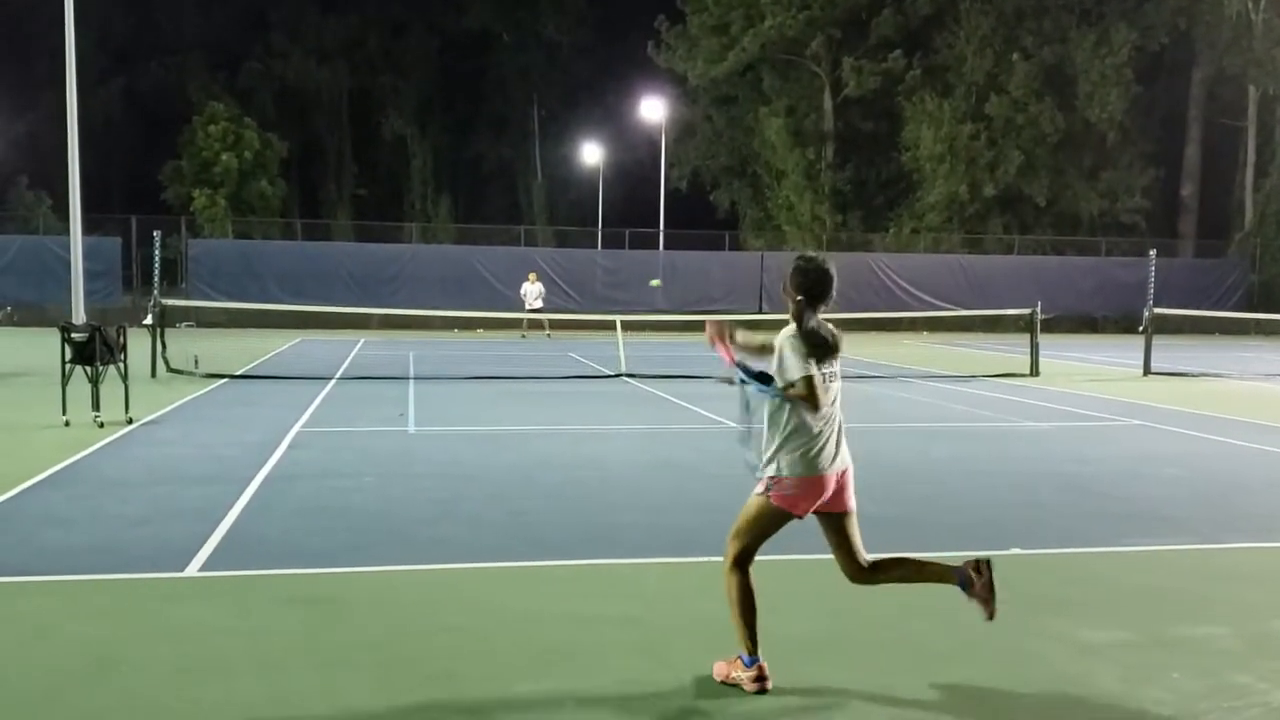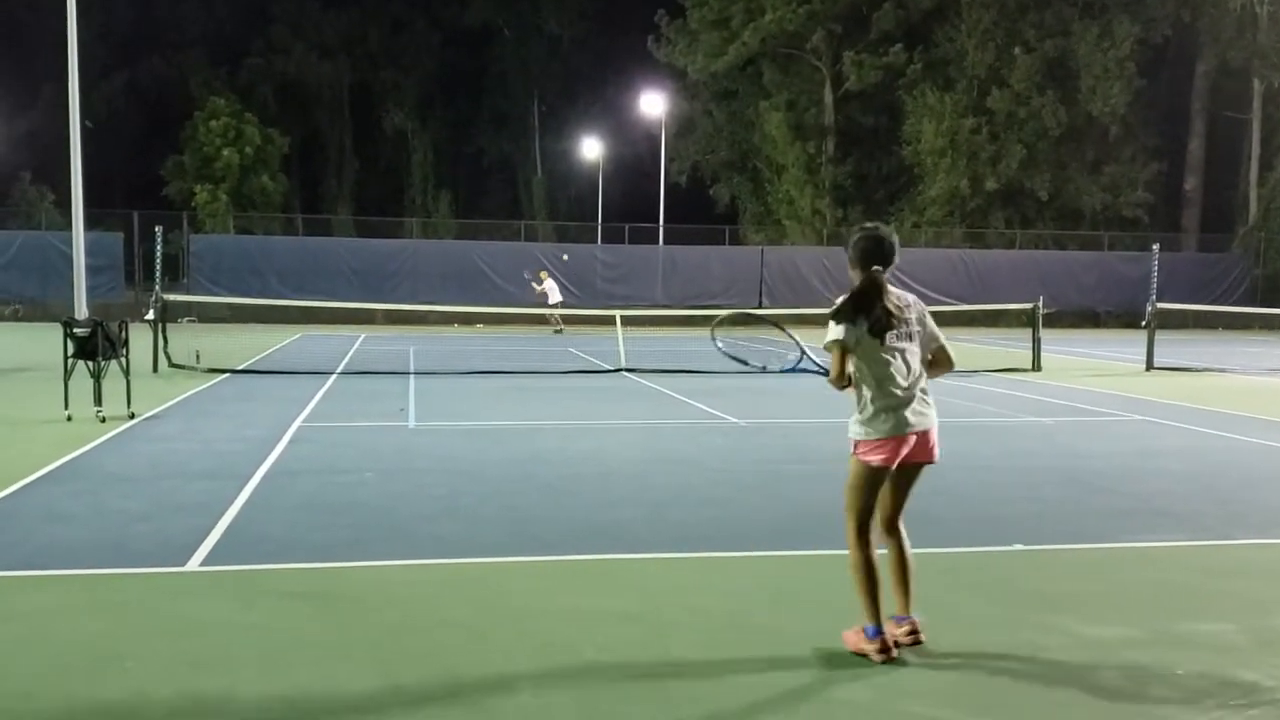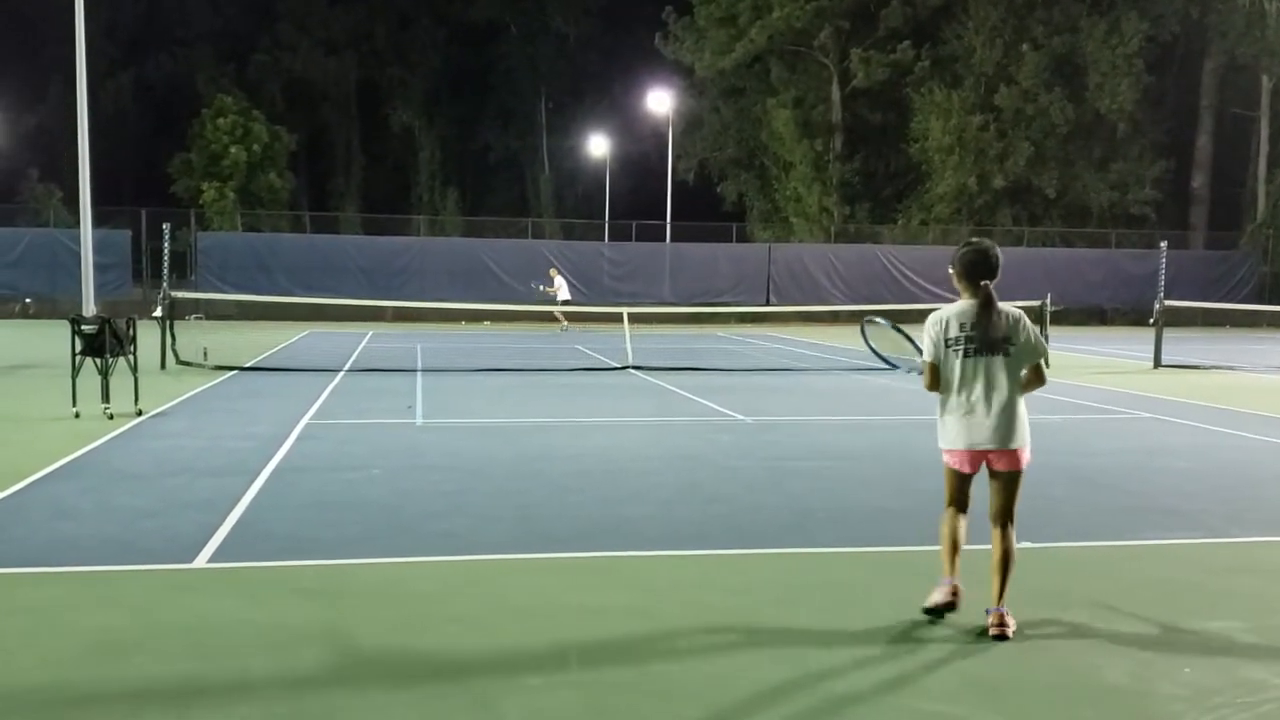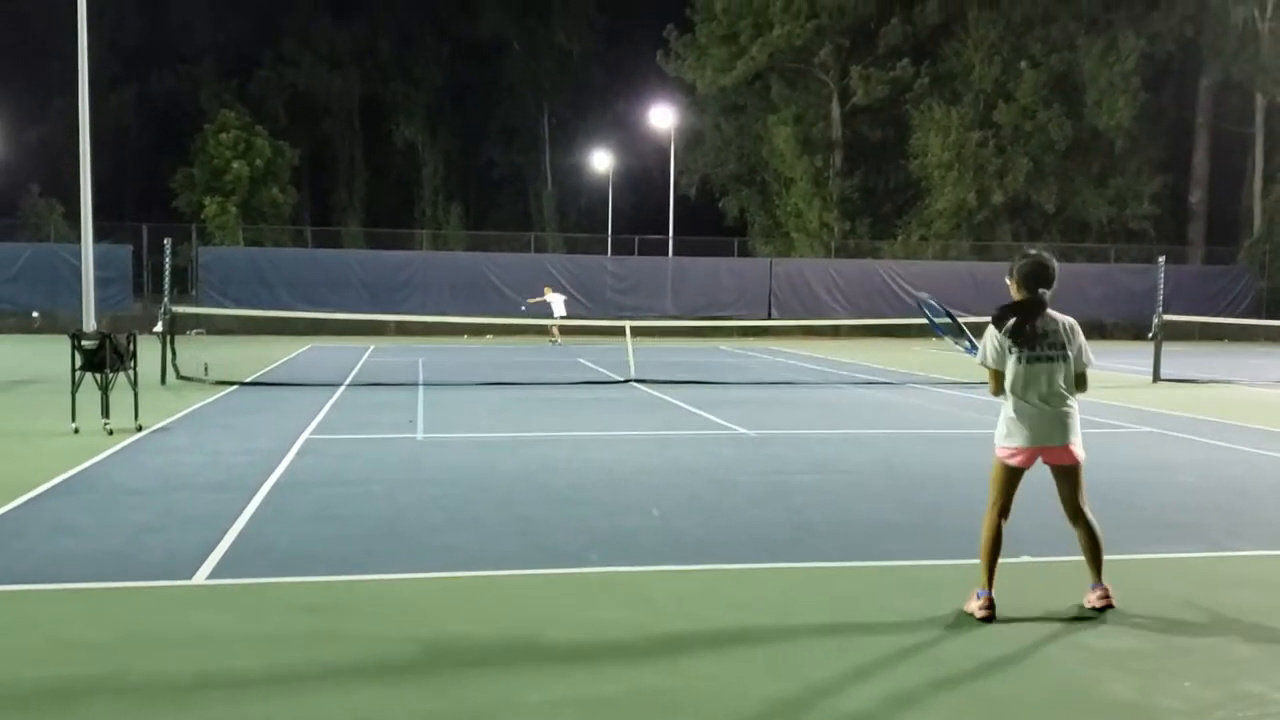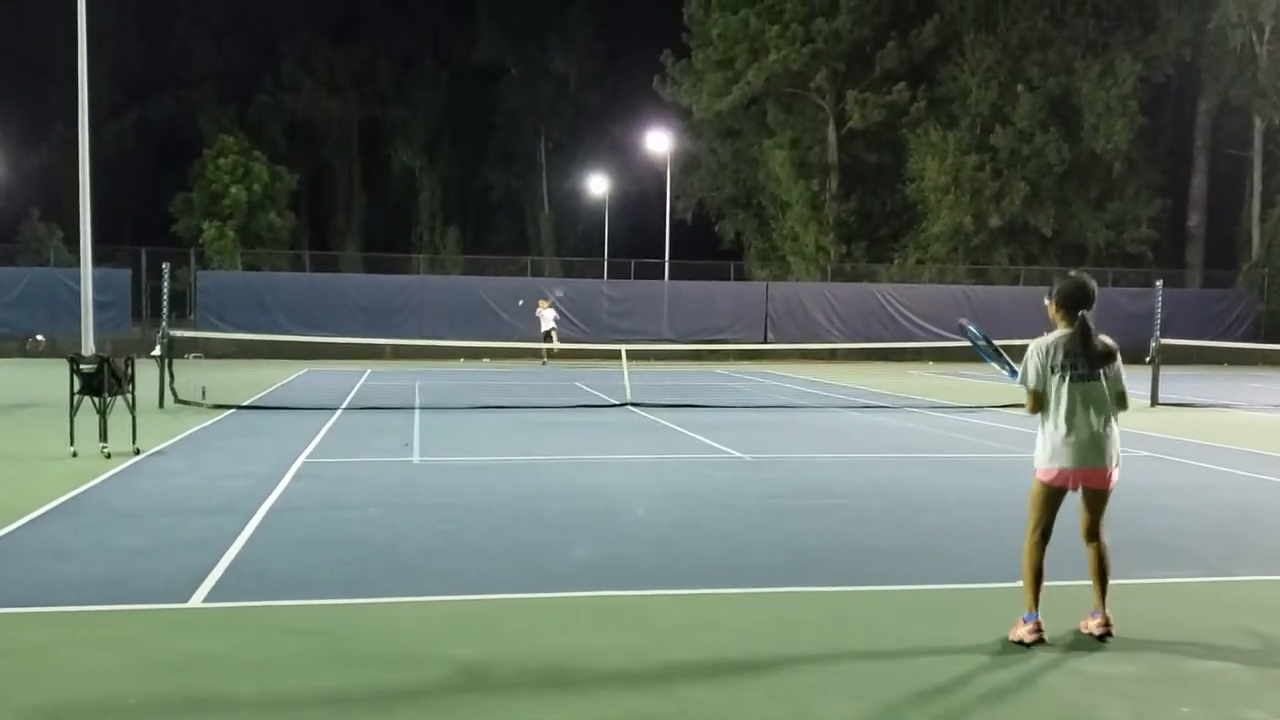
dt=0.5s
person 1, frame 1
left shoulder: (794, 337)
right shoulder: (822, 331)
left elbow: (813, 401)
left wrist: (772, 385)
right wrist: (738, 340)
left hip: (795, 472)
right hip: (834, 468)
left knee: (736, 557)
right knee: (860, 569)
left ankle: (750, 665)
right ankle: (965, 575)
person 1, frame 2
left shoulder: (846, 308)
right shoulder: (912, 304)
left elbow: (838, 377)
right elbow: (944, 363)
left wrist: (851, 379)
left hip: (877, 430)
right hip: (919, 426)
left knee: (858, 530)
right knee: (890, 521)
left ankle: (874, 635)
right ankle: (905, 621)
person 1, frame 3
left shoulder: (940, 320)
right shoulder: (1015, 320)
left elbow: (931, 383)
right elbow: (1037, 378)
left hip: (961, 434)
right hip: (1006, 435)
left knee: (955, 508)
right knee: (1001, 521)
left ankle: (949, 584)
right ankle: (998, 613)
person 1, frame 4
left shoulder: (1002, 329)
right shoulder: (1069, 326)
left elbow: (997, 389)
right elbow: (1080, 383)
left hip: (1019, 434)
right hip: (1062, 431)
left knee: (995, 513)
right knee: (1077, 509)
left ankle: (984, 597)
right ankle: (1099, 588)
person 1, frame 5
left shoulder: (1043, 347)
right shoulder: (1106, 348)
left elbow: (1034, 406)
right elbow: (1121, 404)
left hip: (1059, 454)
right hip: (1102, 454)
left knee: (1037, 536)
right knee: (1093, 533)
left ankle: (1031, 620)
right ankle: (1099, 616)
